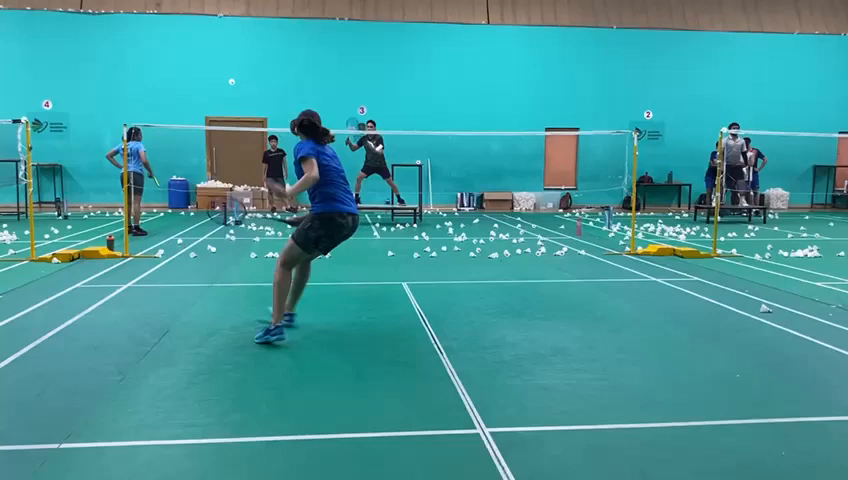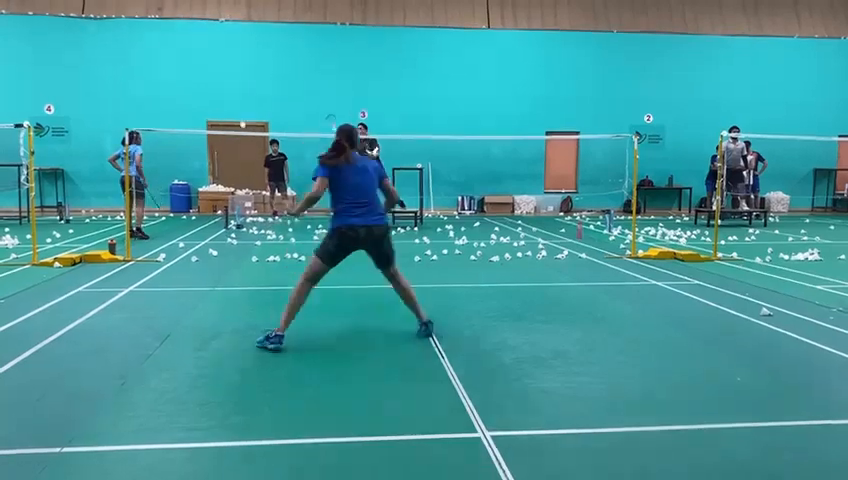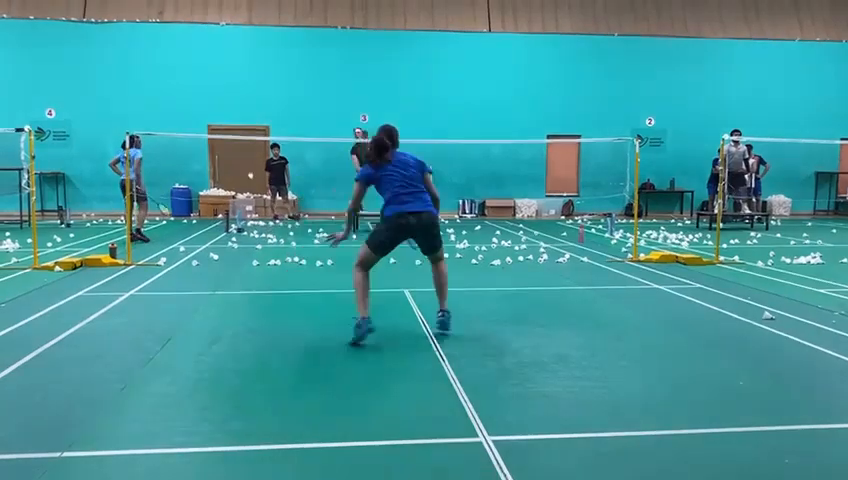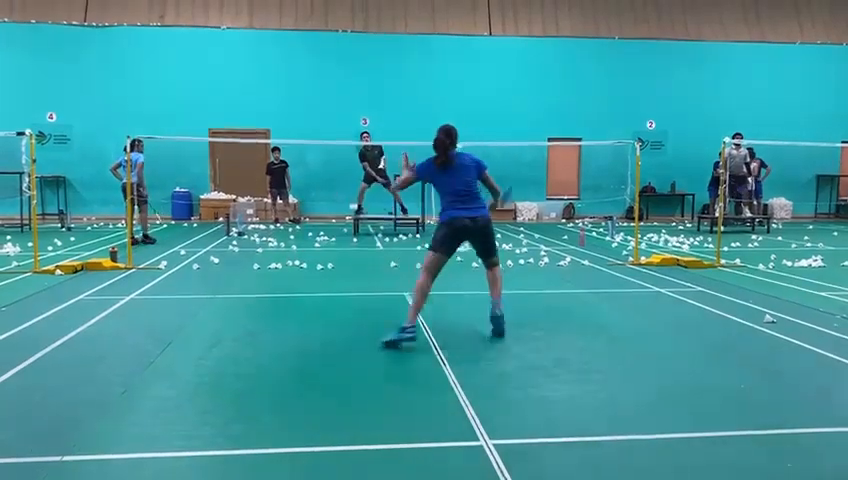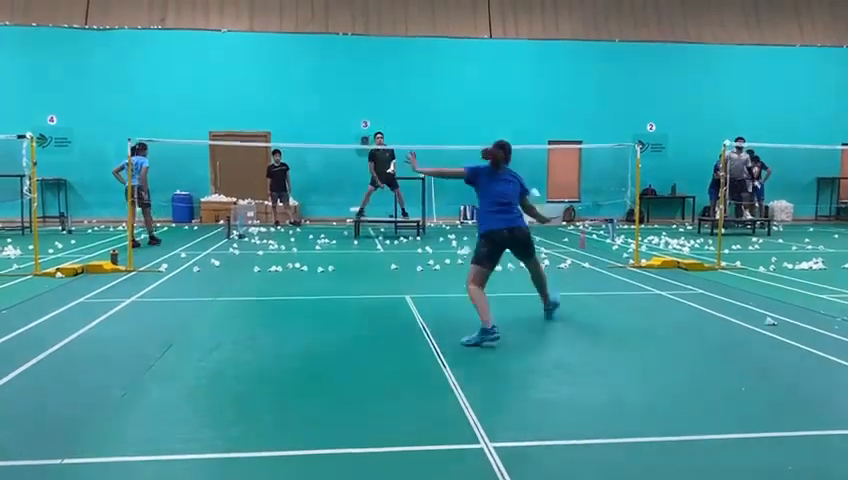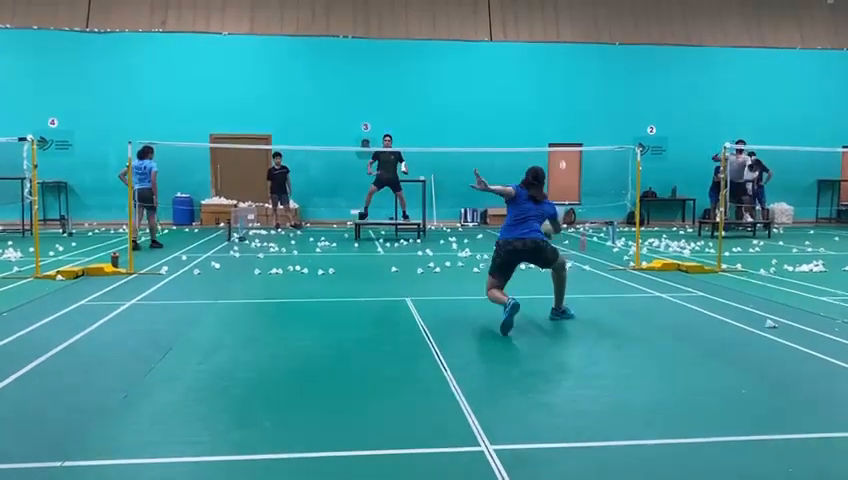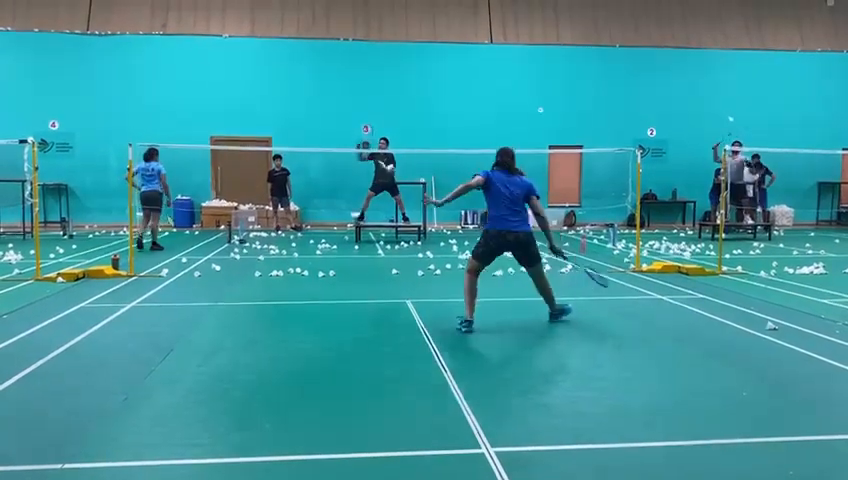
dt=0.2s
person 1, frame 1
left shoulder: (305, 147)
right shoulder: (327, 150)
left elbow: (313, 176)
left wrist: (290, 195)
right wrist: (306, 217)
left hip: (330, 217)
right hip: (349, 218)
left knee: (285, 263)
right knee: (303, 258)
left ankle: (275, 327)
right ankle: (288, 312)
person 1, frame 2
left shoulder: (329, 165)
right shoulder: (373, 164)
left elbow: (315, 194)
right elbow: (392, 198)
left wrist: (295, 210)
left hip: (345, 230)
right hip: (377, 229)
left knee: (308, 279)
right knee: (393, 275)
left ankle: (278, 335)
right ankle: (422, 321)
person 1, frame 3
left shoulder: (371, 166)
right shoulder: (414, 160)
left elbow: (355, 203)
right elbow: (434, 195)
left wrist: (347, 231)
left hip: (393, 220)
right hip: (425, 218)
left knee: (361, 266)
right knee: (438, 260)
left ankle: (363, 319)
right ankle: (443, 312)
person 1, frame 4
left shoulder: (429, 166)
right shoulder: (472, 160)
left elbow: (399, 186)
right elbow: (495, 190)
left wrist: (407, 171)
right wrist: (494, 202)
left hip: (452, 223)
right hip: (480, 221)
left knee: (426, 275)
right knee: (493, 266)
left ankle: (409, 327)
right ankle: (497, 311)
person 1, frame 5
left shoulder: (479, 172)
right shoulder: (516, 177)
left elbow: (449, 173)
right elbow: (529, 209)
left wrist: (419, 169)
right wrist: (544, 218)
left hip: (490, 234)
right hip: (518, 231)
left knee: (474, 285)
right knee: (533, 264)
left ankle: (488, 328)
right ankle: (547, 304)
person 1, frame 6
left shoulder: (517, 190)
right shoulder: (547, 204)
left elbow: (505, 191)
right elbow: (557, 229)
left wrist: (487, 187)
left hip: (507, 245)
right hip: (535, 245)
left knee: (492, 290)
right knee: (560, 266)
left ankle: (508, 302)
right ankle: (558, 310)
person 1, frame 7
left shoulder: (489, 175)
right shoulder: (525, 183)
left elbow: (469, 185)
right elbow: (540, 215)
left wrist: (442, 201)
right wrist: (551, 243)
left hip: (495, 233)
right hip: (522, 235)
left knee: (471, 271)
right knee: (538, 274)
left ankle: (468, 319)
right ankle: (554, 310)
